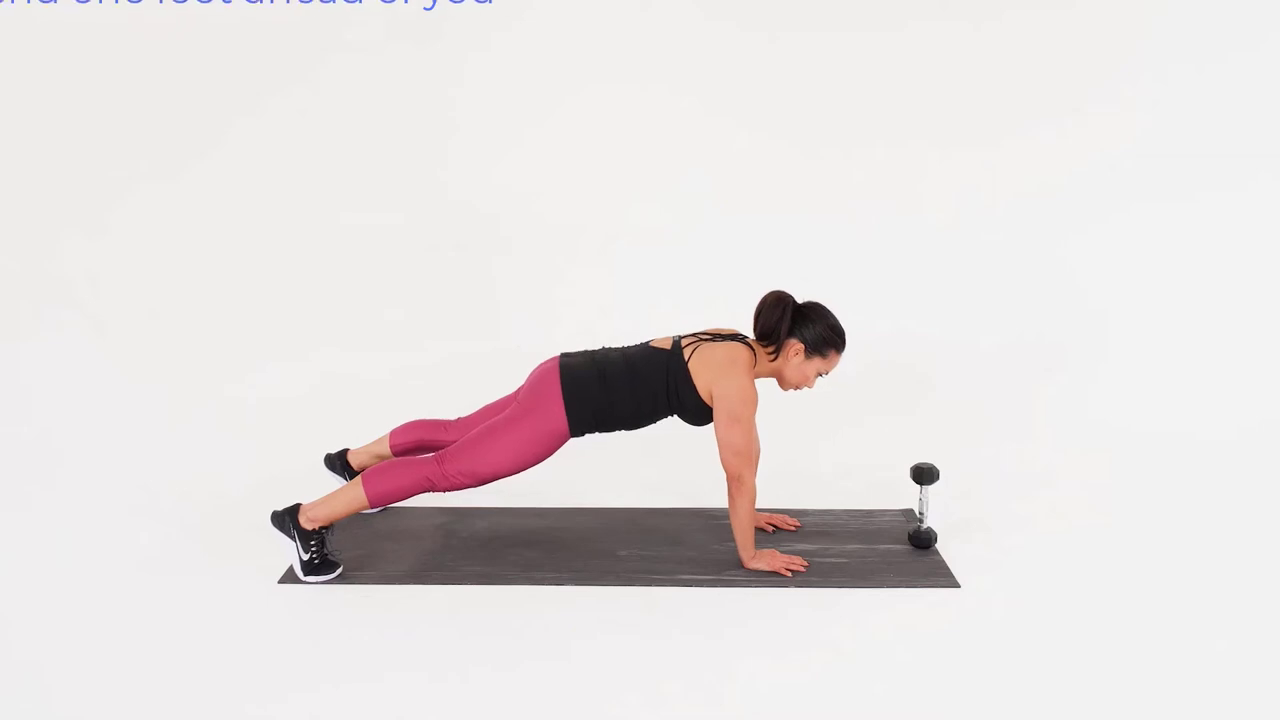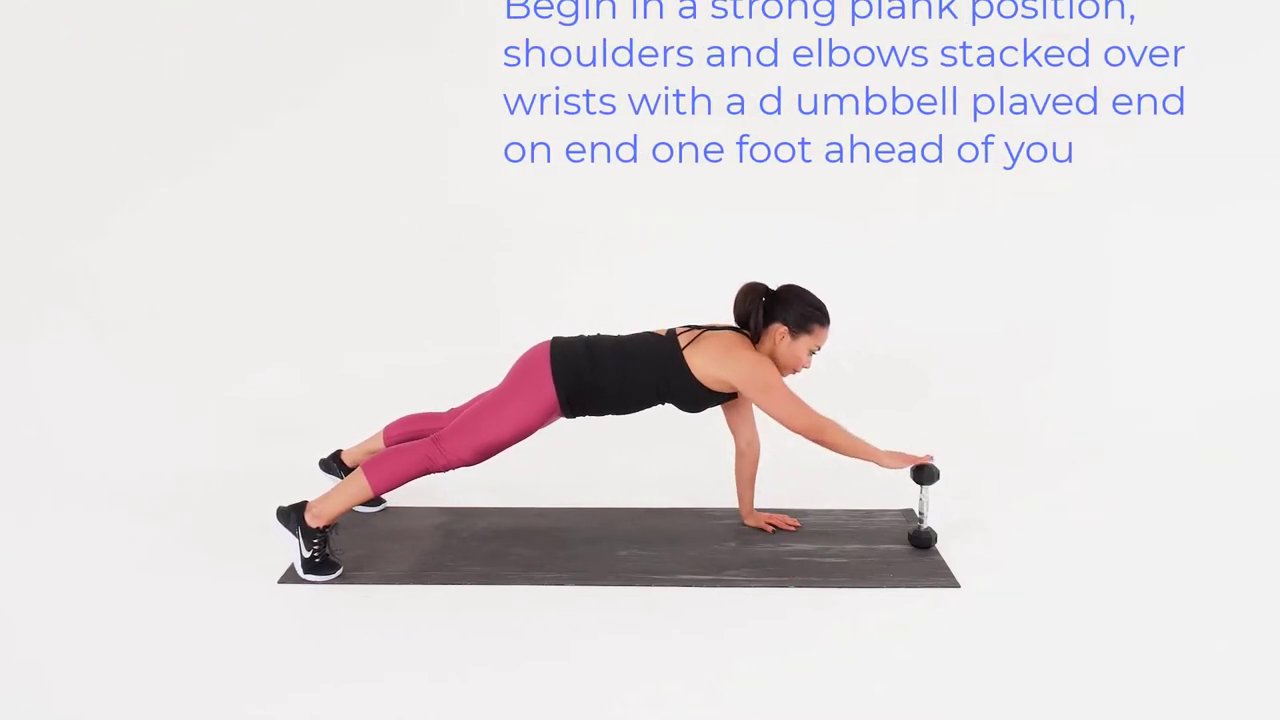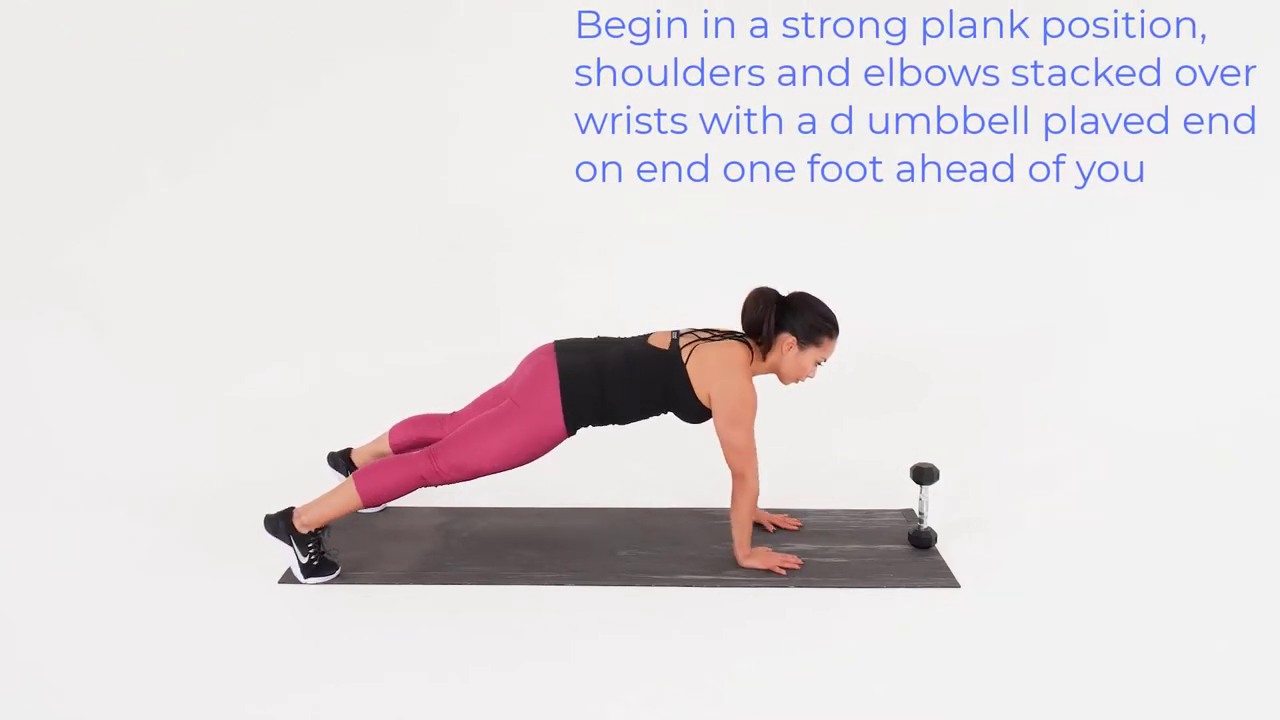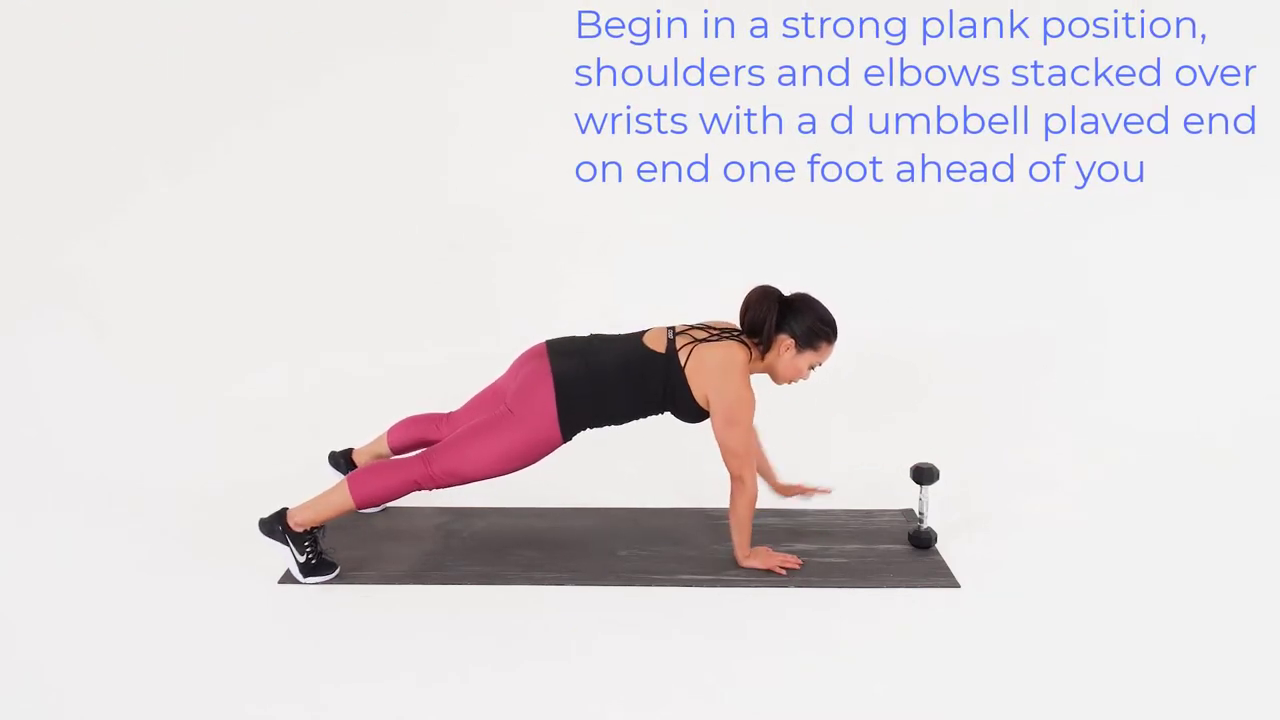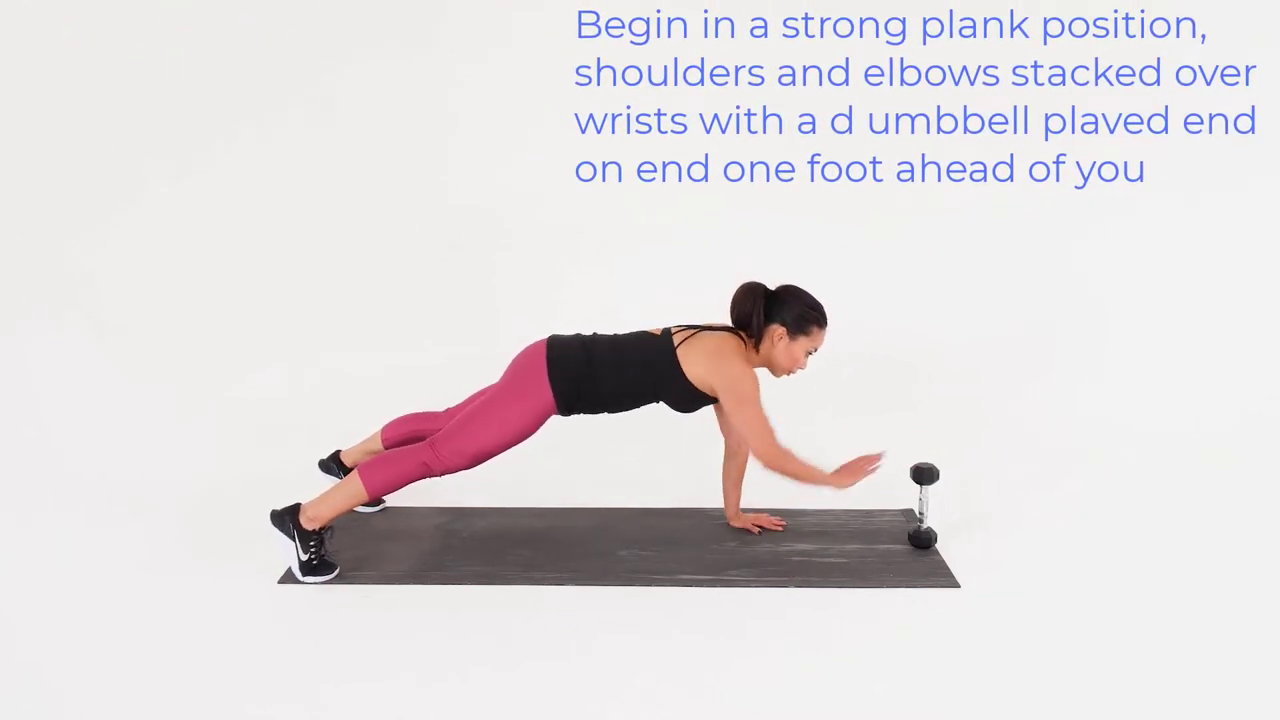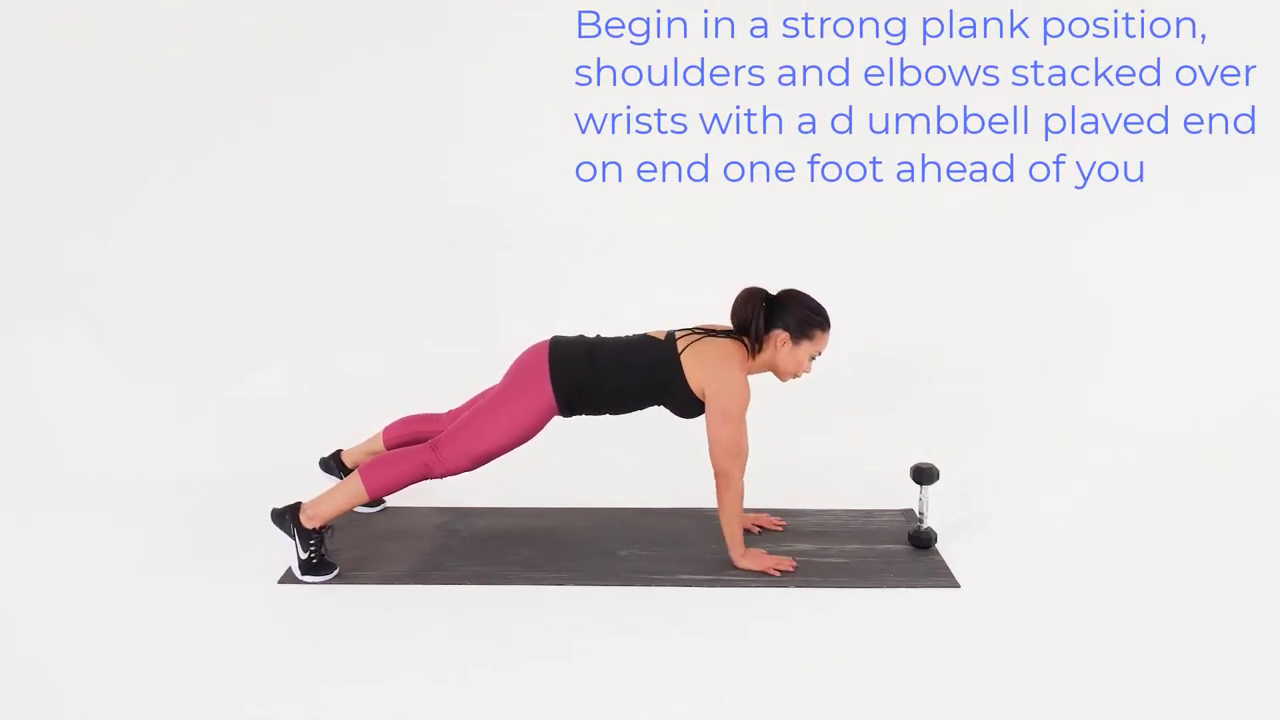
dt=0.7s
person 1, frame 1
left shoulder: (736, 349)
right shoulder: (737, 377)
left elbow: (747, 444)
right elbow: (740, 475)
left wrist: (752, 513)
right wrist: (750, 554)
left hip: (562, 381)
right hip: (564, 406)
left knee: (456, 433)
right knee: (447, 468)
left ankle: (354, 459)
right ankle: (308, 519)
person 1, frame 2
left shoulder: (738, 352)
right shoulder: (739, 360)
left elbow: (744, 437)
right elbow: (808, 425)
left wrist: (748, 509)
right wrist: (880, 456)
left hip: (563, 373)
right hip: (552, 376)
left knee: (450, 422)
right knee: (446, 448)
left ankle: (348, 460)
right ankle: (310, 516)
person 1, frame 3
left shoulder: (733, 348)
right shoulder: (735, 379)
left elbow: (741, 444)
right elbow: (744, 472)
left wrist: (753, 510)
right wrist: (745, 551)
left hip: (554, 366)
right hip: (557, 402)
left knee: (453, 427)
right knee: (440, 463)
left ankle: (356, 458)
right ankle: (299, 522)
person 1, frame 4
left shoulder: (727, 341)
right shoulder: (733, 378)
left elbow: (741, 432)
right elbow: (741, 476)
left wrist: (780, 484)
right wrist: (745, 551)
left hip: (546, 366)
right hip: (552, 405)
left knee: (452, 427)
right knee: (436, 467)
left ankle: (355, 458)
right ankle: (294, 522)
person 1, frame 5
left shoulder: (729, 346)
right shoulder: (730, 363)
left elbow: (736, 442)
right elbow: (770, 454)
left wrist: (733, 510)
right wrist: (834, 478)
left hip: (557, 368)
right hip: (547, 377)
left knee: (447, 424)
right knee: (441, 453)
left ankle: (347, 460)
right ankle: (306, 520)
person 1, frame 6
left shoulder: (729, 345)
right shoulder: (730, 371)
left elbow: (733, 448)
right elbow: (728, 470)
left wrist: (735, 511)
right wrist: (739, 552)
left hip: (555, 366)
right hip: (552, 380)
left knee: (449, 425)
right knee: (442, 454)
left ankle: (347, 459)
right ankle: (307, 517)
